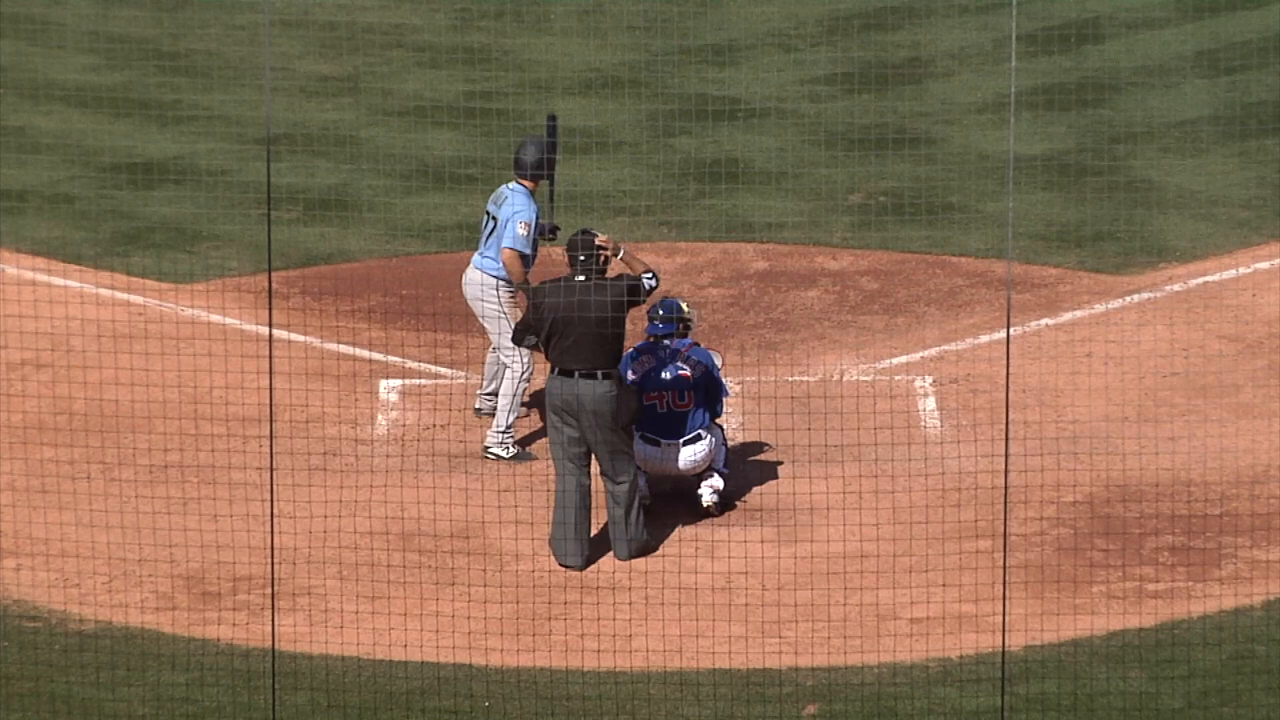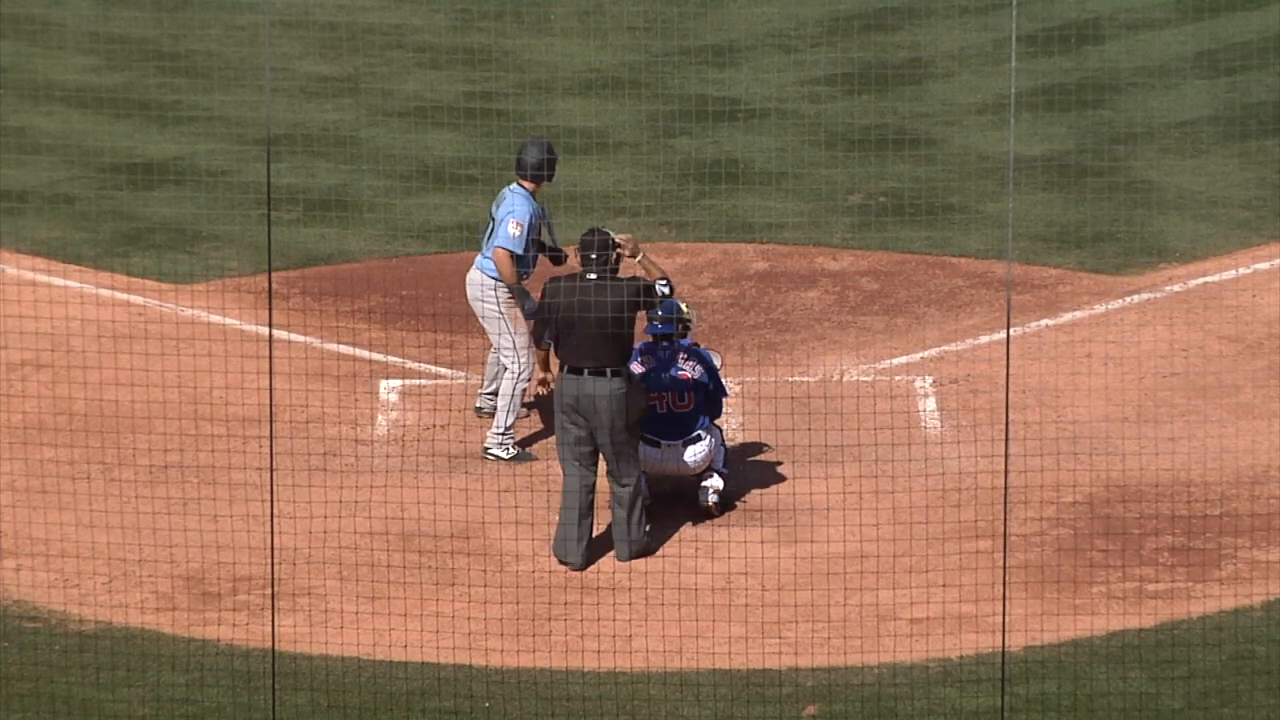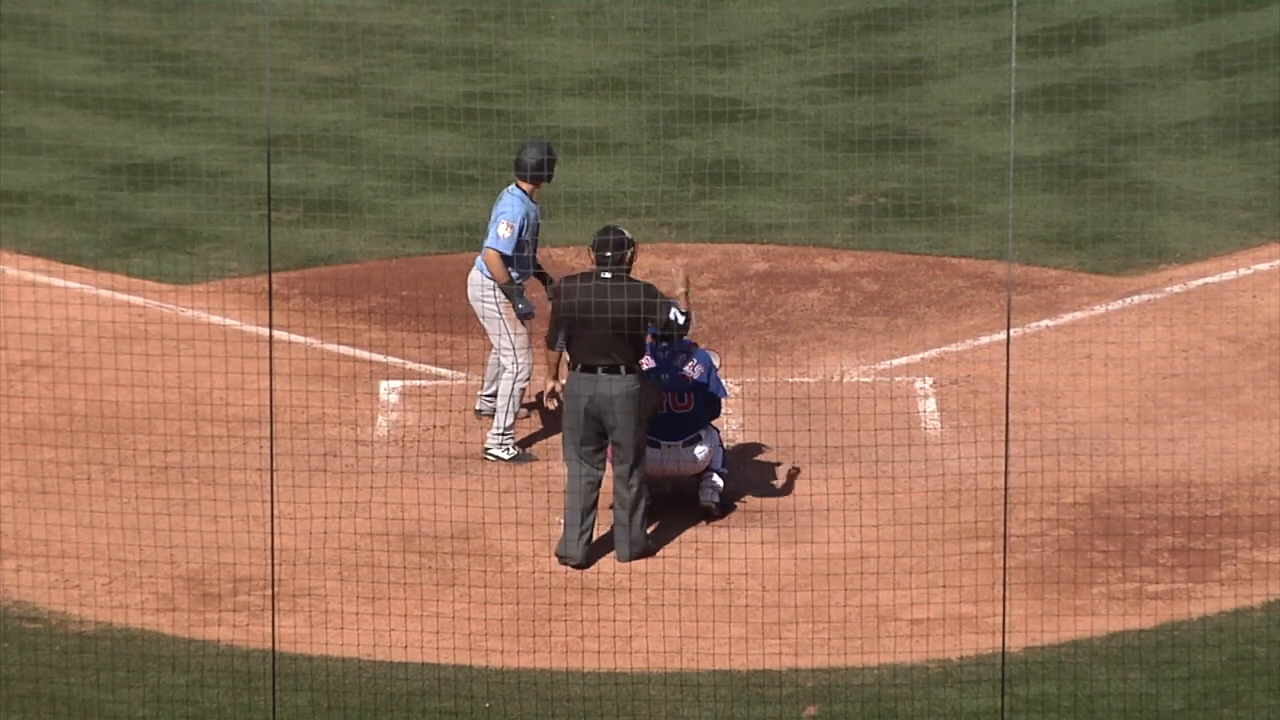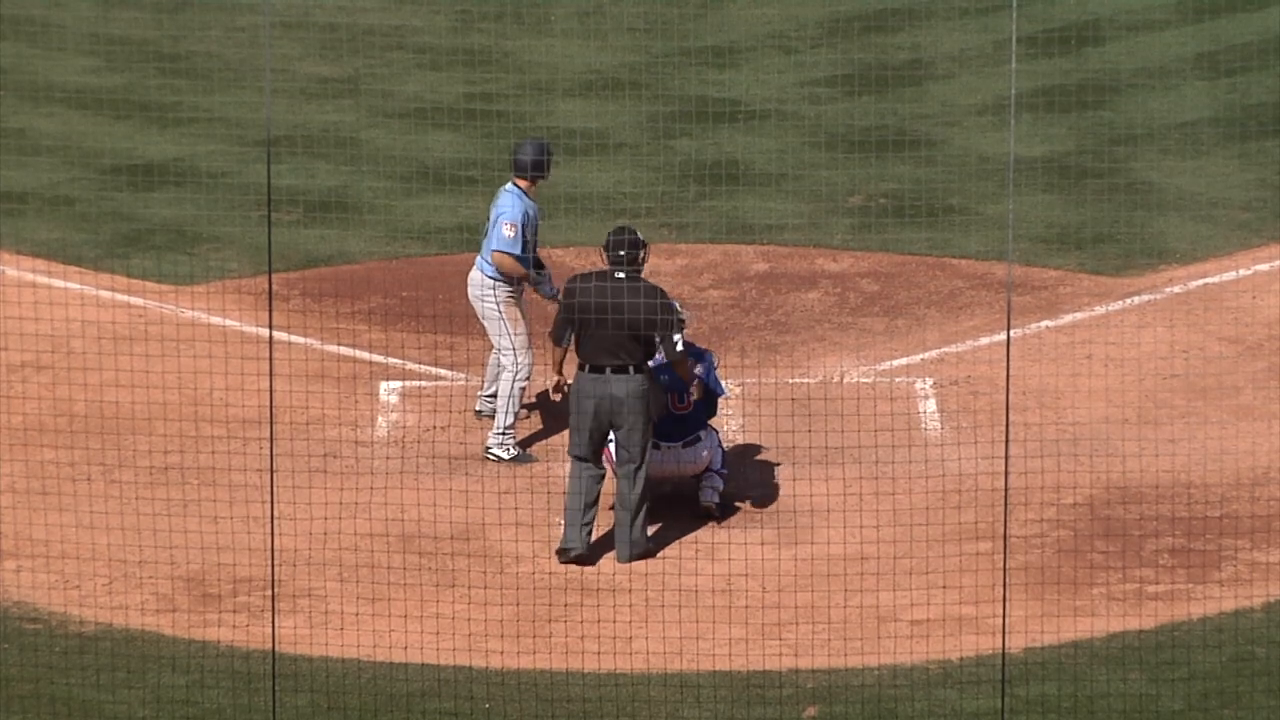
dt=0.2s
person 1, frame 1
left shoulder: (545, 292)
right shoulder: (618, 290)
left elbow: (524, 338)
right elbow: (651, 279)
right wrist: (621, 252)
left hip: (559, 387)
right hip: (603, 389)
left knee: (569, 471)
right knee: (619, 469)
left ankle: (570, 549)
right ankle: (629, 541)
person 1, frame 2
left shoulder: (555, 289)
right shoulder: (628, 290)
left elbow: (541, 341)
right elbow: (665, 289)
left wrist: (543, 372)
right wrist: (640, 255)
left hip: (569, 385)
right hip: (612, 387)
left knee: (576, 470)
right knee: (624, 469)
left ankle: (572, 549)
right ankle: (630, 542)
person 1, frame 3
left shoulder: (568, 287)
right shoulder: (644, 293)
left elbow: (555, 342)
right elbow: (681, 323)
left wrist: (552, 379)
right wrist: (682, 291)
left hip: (581, 384)
right hip: (625, 386)
left knee: (582, 468)
right knee: (628, 467)
left ankle: (574, 546)
right ankle: (630, 542)
person 1, frame 4
left shoulder: (578, 285)
right shoulder: (655, 297)
left elbow: (560, 338)
right elbow: (673, 354)
left wrist: (557, 373)
right wrist: (693, 381)
left hip: (588, 383)
right hip: (633, 386)
left knee: (584, 462)
right knee: (632, 467)
left ankle: (574, 540)
right ankle: (630, 543)
person 2, frame 1
left shoulder: (503, 192)
right shoulder: (525, 206)
right elbow: (509, 256)
left wrist: (539, 232)
right wrist: (531, 292)
left hip: (476, 277)
right hip: (494, 287)
left knee: (503, 344)
right knee: (520, 362)
left ankle: (488, 401)
right ankle: (499, 442)
person 2, frame 2
left shoulder: (512, 194)
right shoulder: (522, 207)
right elbow: (501, 255)
left wrist: (548, 251)
right wrist: (523, 297)
left hip: (483, 280)
right hip: (494, 288)
left knee: (505, 345)
right knee: (519, 362)
left ankle: (488, 401)
right ankle: (500, 442)
person 2, frame 3
left shoulder: (522, 199)
right shoulder: (516, 208)
right elbow: (493, 255)
left wrist: (544, 278)
right wrist: (518, 297)
left hip: (492, 284)
right hip: (493, 288)
left knee: (506, 346)
right knee: (518, 362)
left ankle: (489, 402)
right ankle: (500, 442)
person 2, frame 4
left shoulder: (517, 197)
right shoulder: (514, 206)
left elbow: (525, 244)
right elbow: (501, 258)
left wrist: (542, 272)
right wrist: (537, 280)
left hip: (496, 285)
right hip: (494, 289)
left knee: (506, 347)
right knee: (517, 362)
left ankle: (489, 403)
right ankle: (500, 443)
person 3, frame 1
left shoulder: (633, 358)
right shoulder: (702, 357)
right elbow: (715, 411)
left hip: (647, 455)
right hip: (696, 456)
right knee: (715, 432)
right ankle: (710, 494)
person 3, frame 2
left shoulder: (634, 358)
right shoulder: (702, 357)
right elbow: (714, 412)
left hip: (647, 457)
right hip: (695, 456)
right knee: (713, 432)
right ankle: (710, 494)
person 3, frame 3
right shoulder: (700, 357)
right elbow: (714, 412)
left hip: (648, 458)
right hip: (696, 457)
right knee: (711, 435)
right ankle: (711, 495)
person 3, frame 4
right shoulder: (700, 357)
right elbow: (710, 411)
right hip: (694, 458)
left knee: (612, 433)
right knee: (710, 435)
right ankle: (710, 496)
